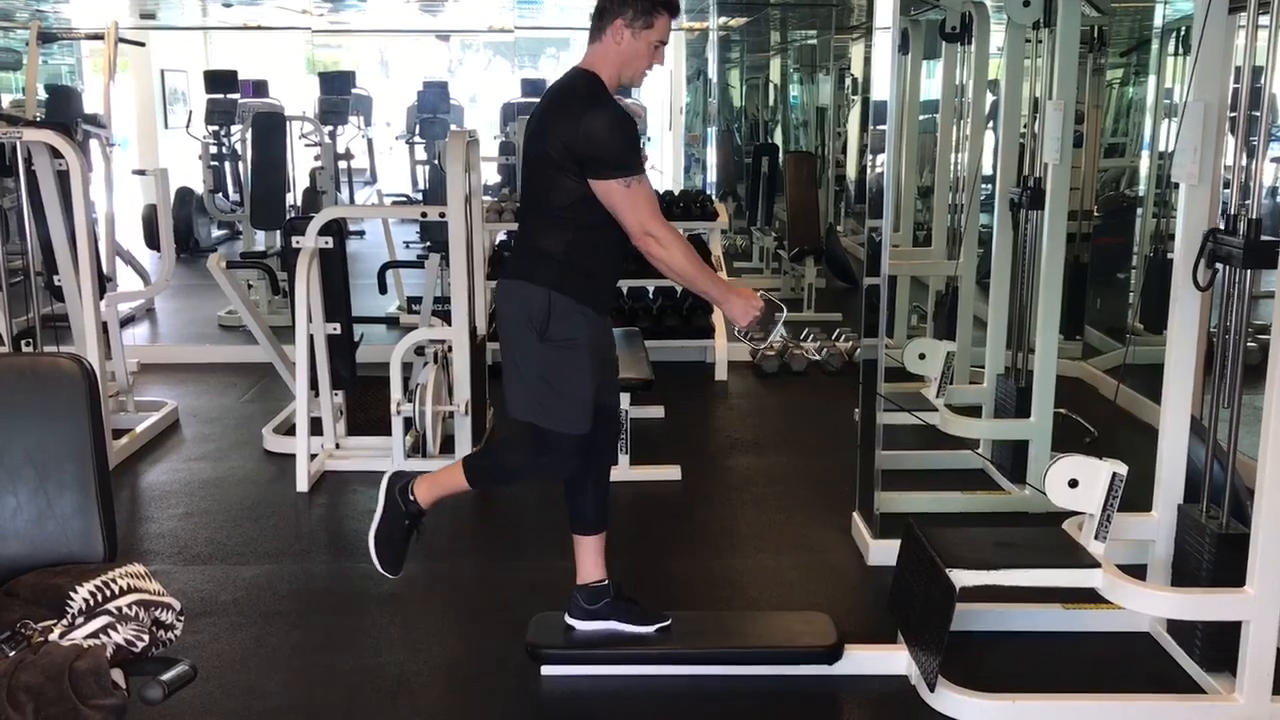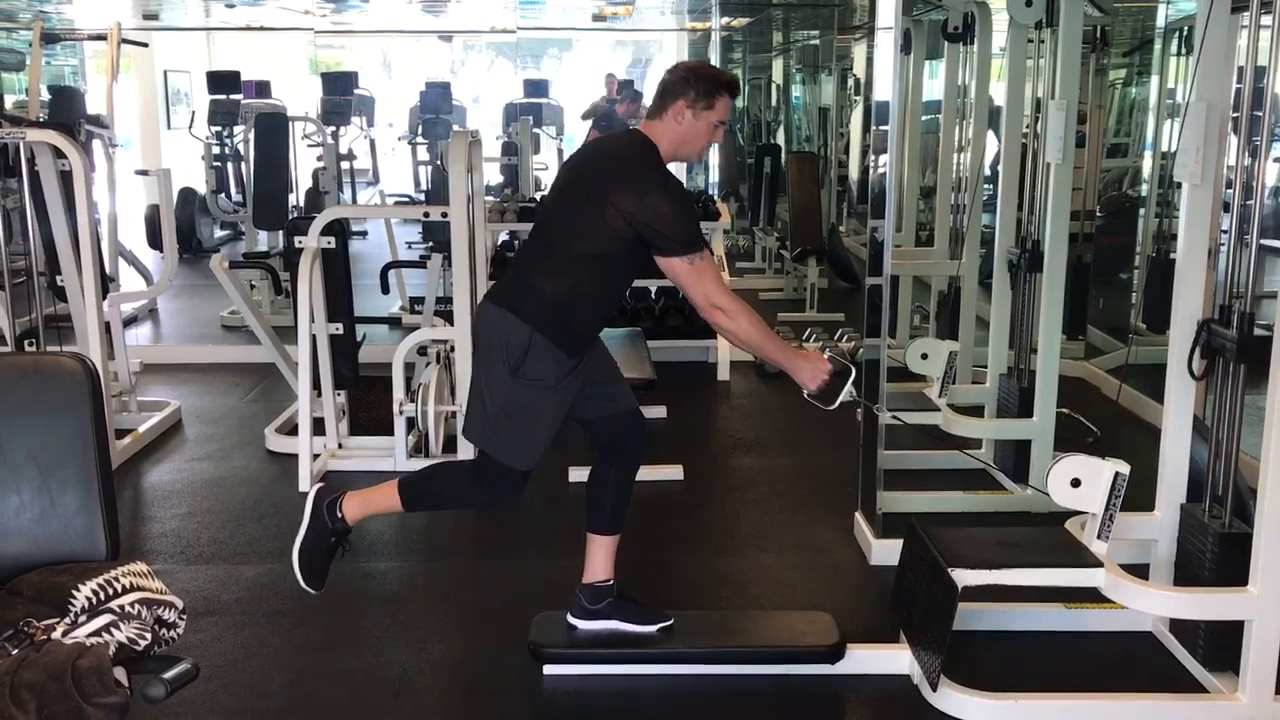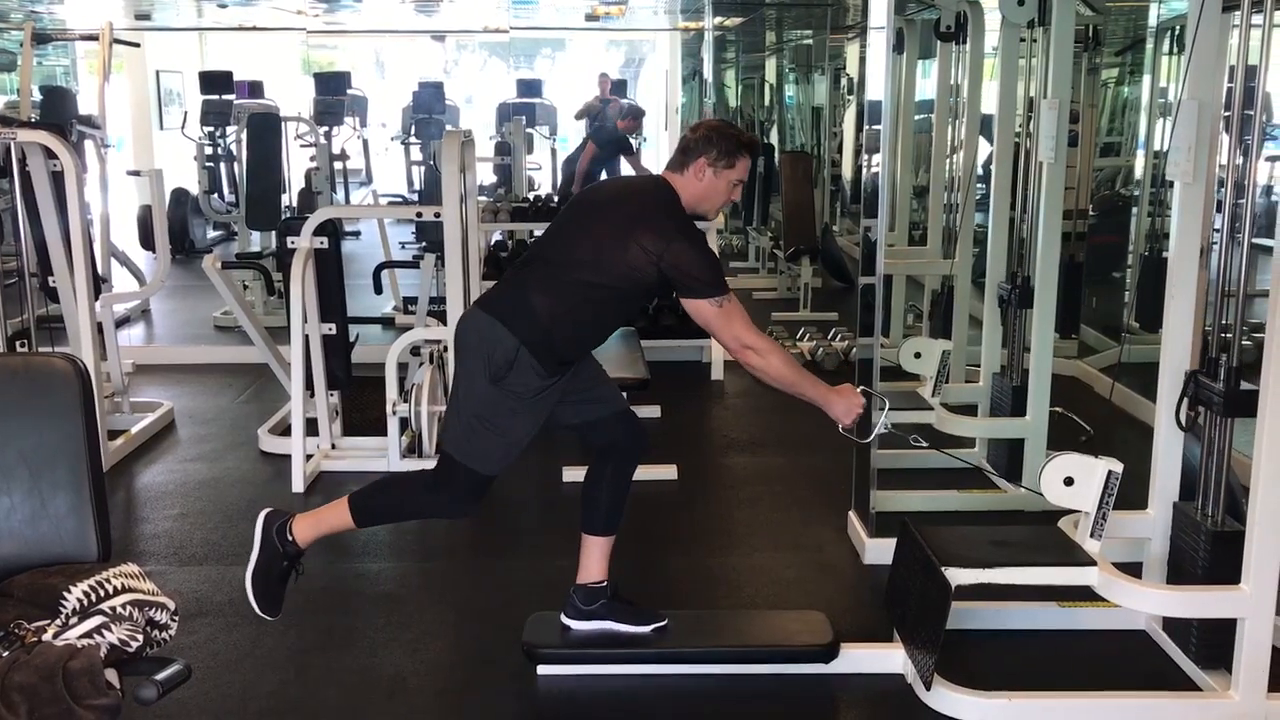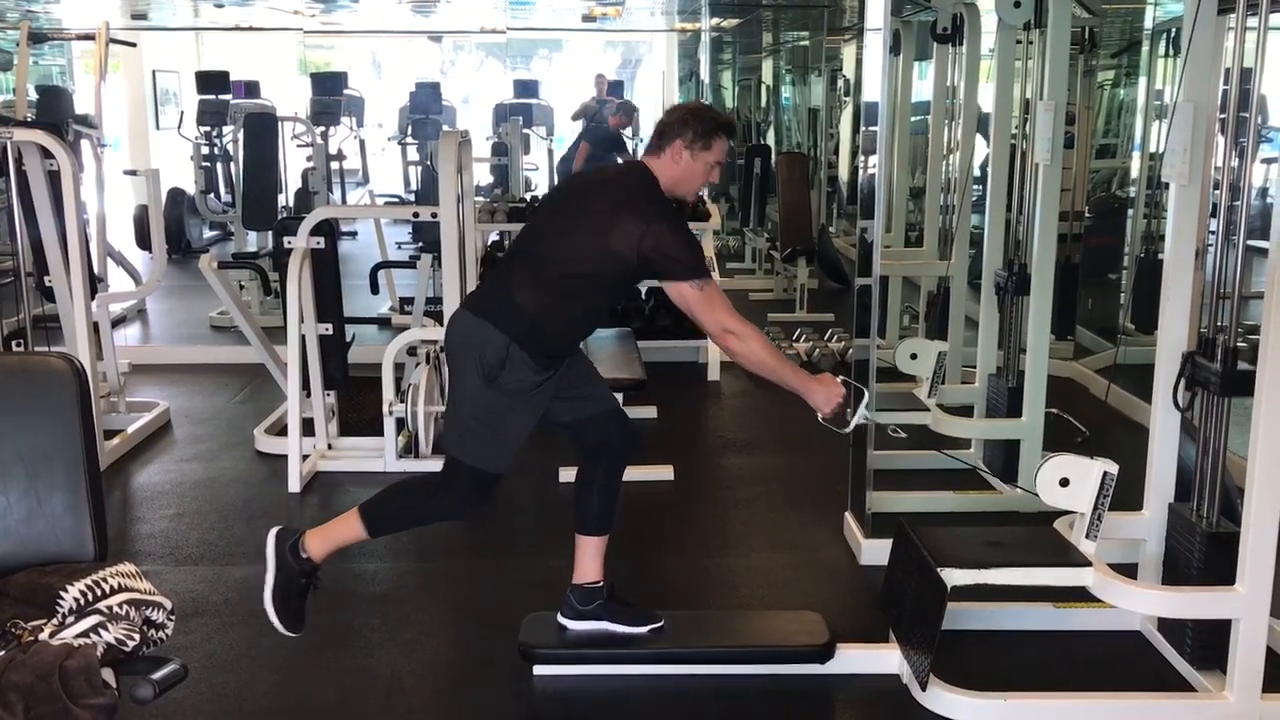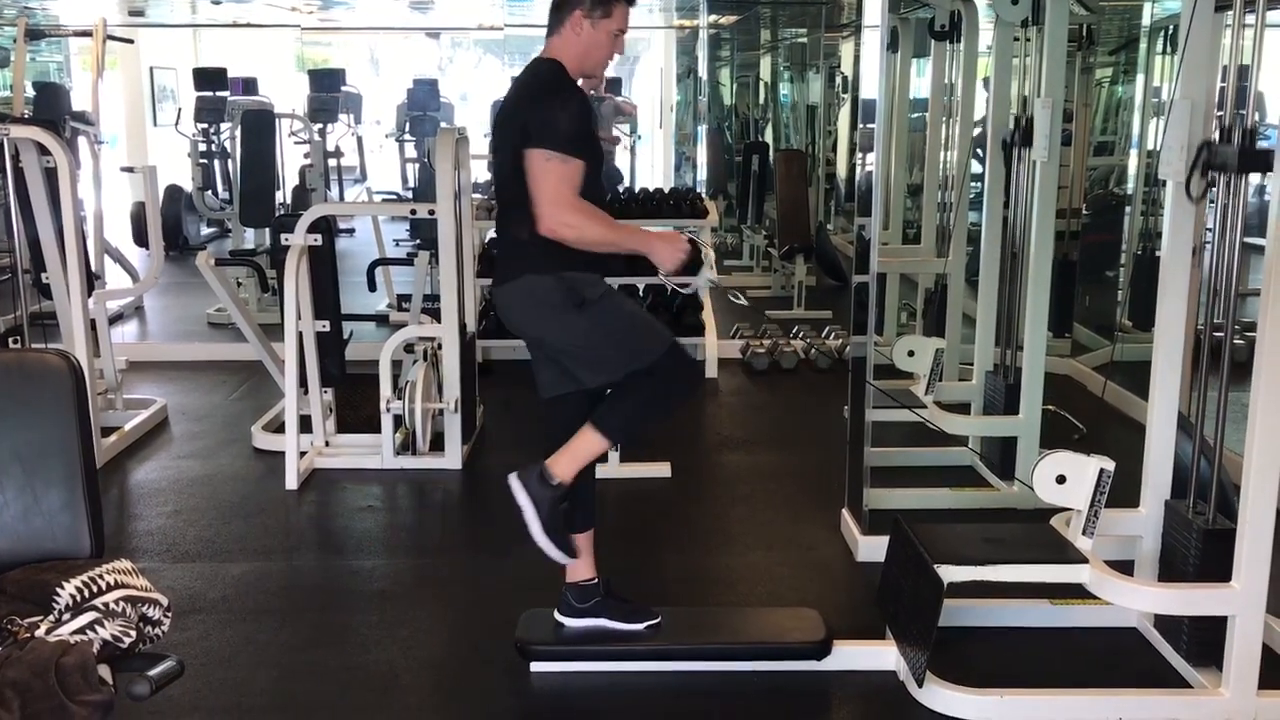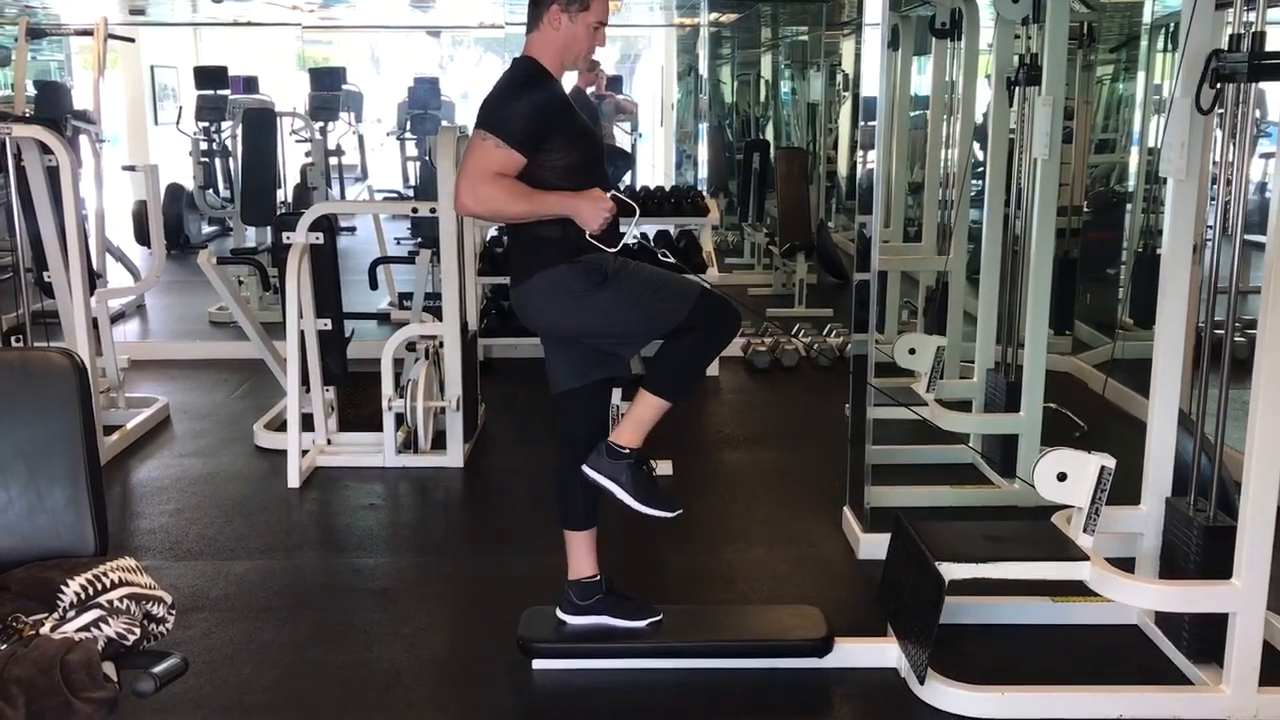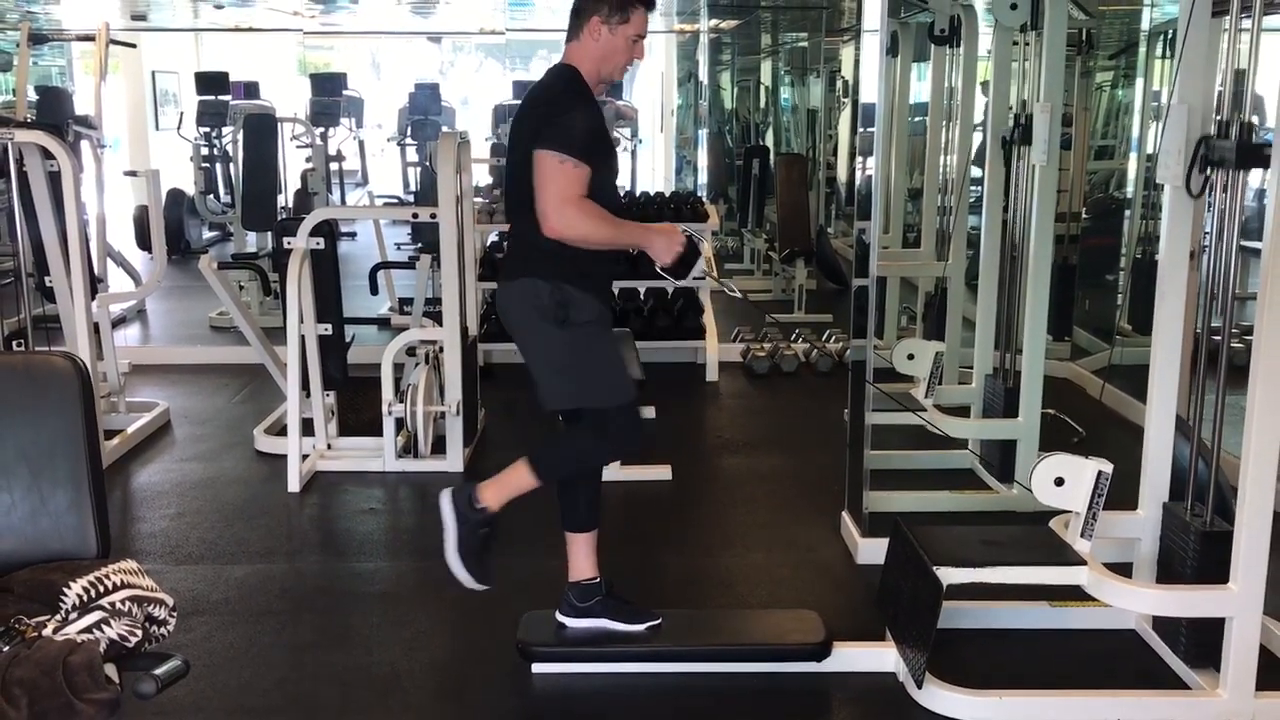
dt=0.7s
person 1, frame 1
left shoulder: (572, 99)
right shoulder: (597, 116)
right elbow: (649, 233)
right wrist: (727, 298)
left hip: (566, 298)
right hip: (549, 301)
left knee: (594, 437)
right knee: (554, 446)
left ankle: (592, 596)
right ankle: (410, 495)
person 1, frame 2
left shoulder: (610, 153)
right shoulder: (655, 192)
right elbow: (715, 304)
right wrist: (795, 363)
left hip: (554, 328)
right hip: (528, 336)
left knee: (624, 435)
right knee: (497, 479)
left ankle: (596, 595)
right ankle: (339, 511)
person 1, frame 3
left shoulder: (626, 195)
right shoulder: (675, 239)
right elbow: (748, 347)
right wrist: (830, 398)
left hip: (539, 344)
right hip: (511, 351)
left knee: (622, 440)
right knee: (456, 487)
left ankle: (589, 596)
right ankle: (289, 534)
person 1, frame 4
left shoulder: (605, 184)
right shoulder: (655, 223)
right elbow: (728, 330)
right wrist: (809, 386)
left hip: (533, 340)
right hip: (501, 347)
left knee: (609, 437)
right knee: (465, 487)
left ankle: (585, 596)
right ankle: (304, 549)
person 1, frame 5
left shoulder: (538, 91)
right shoulder: (559, 99)
right elbow: (558, 218)
right wrist: (648, 243)
left hip: (542, 286)
right hip: (549, 287)
left knee: (576, 434)
right knee: (671, 374)
left ankle: (581, 594)
right ankle: (548, 480)
person 1, frame 6
left shoulder: (541, 93)
right shoulder: (525, 94)
right elbow: (474, 192)
left wrist: (590, 201)
right wrist: (573, 203)
left hip: (563, 284)
right hip: (566, 281)
left knee: (582, 435)
right knee: (715, 316)
left ankle: (584, 591)
right ankle: (623, 452)
person 1, frame 7
left shoulder: (562, 97)
right shoulder: (567, 104)
right elbow: (561, 218)
left wrist: (630, 233)
right wrist: (647, 236)
left hip: (564, 292)
right hip: (553, 295)
left knee: (593, 432)
right knee: (613, 430)
left ankle: (584, 592)
right ankle: (476, 503)
